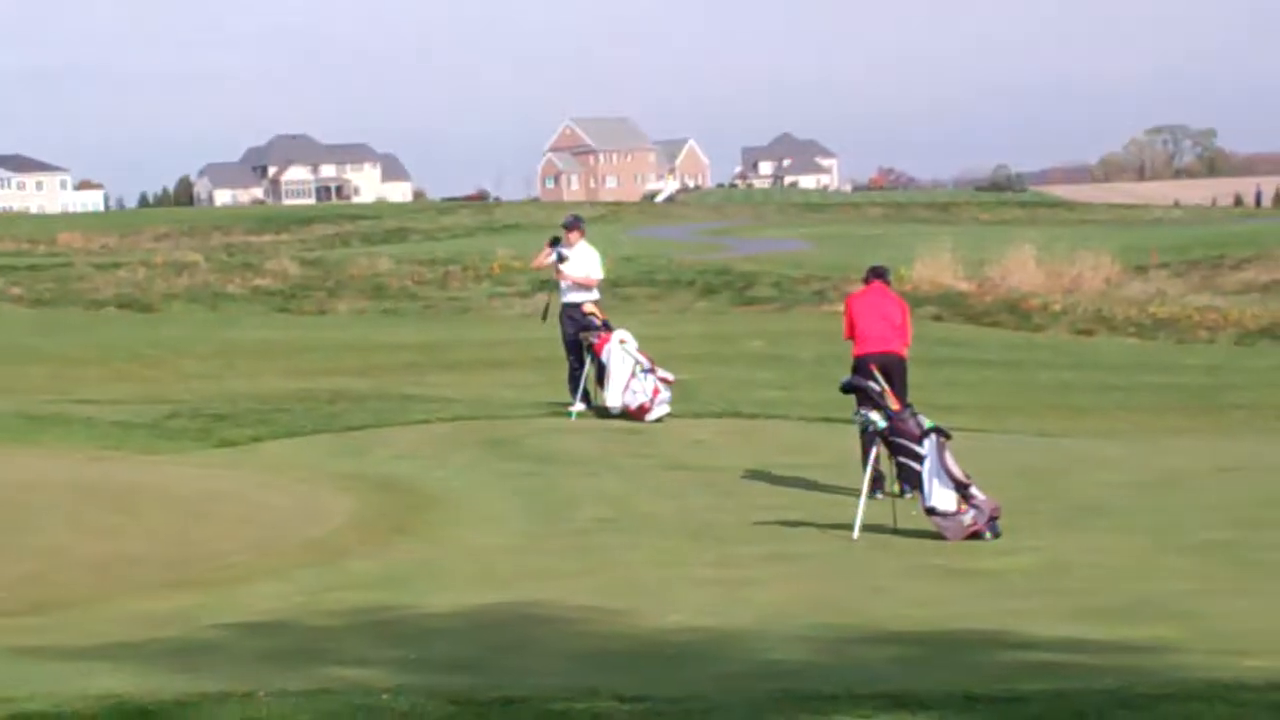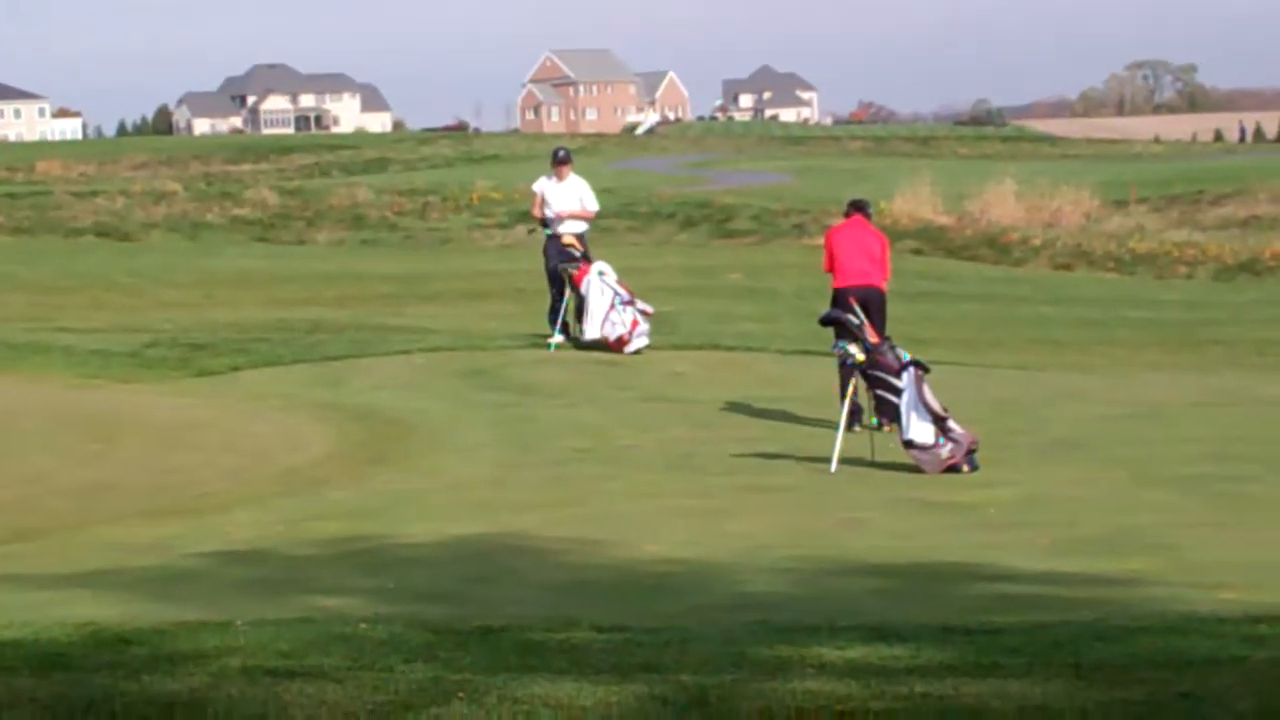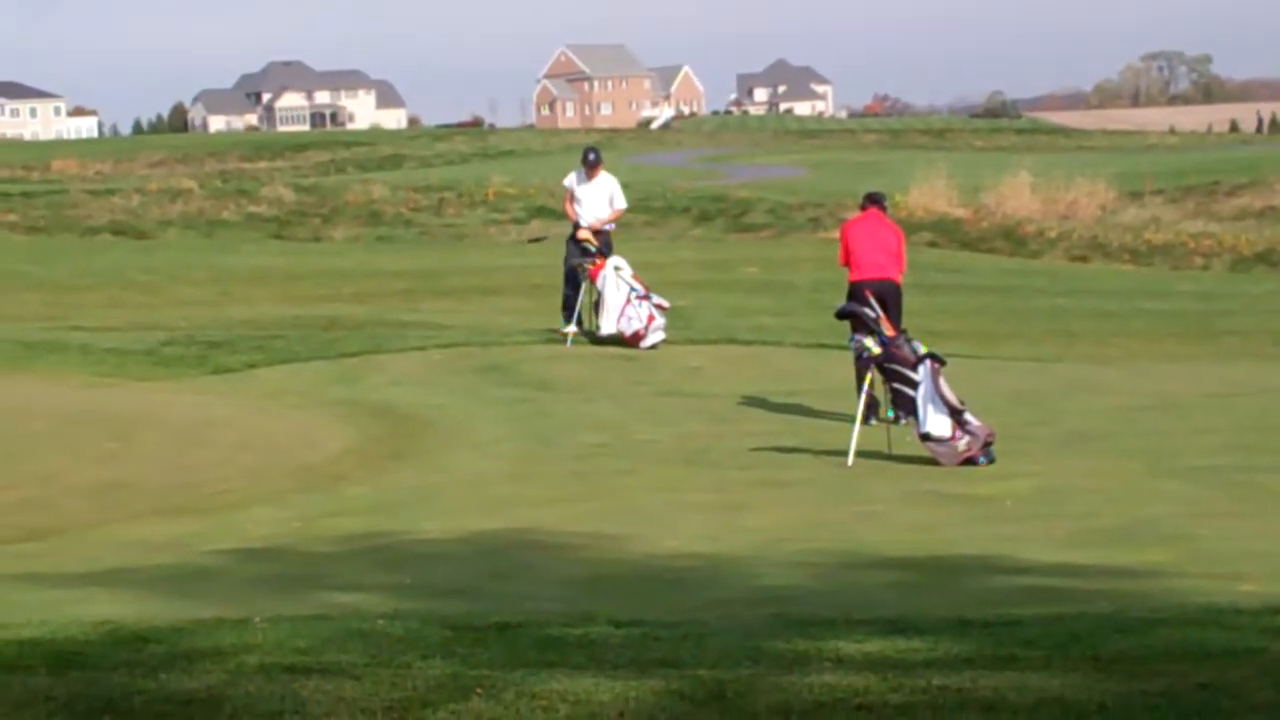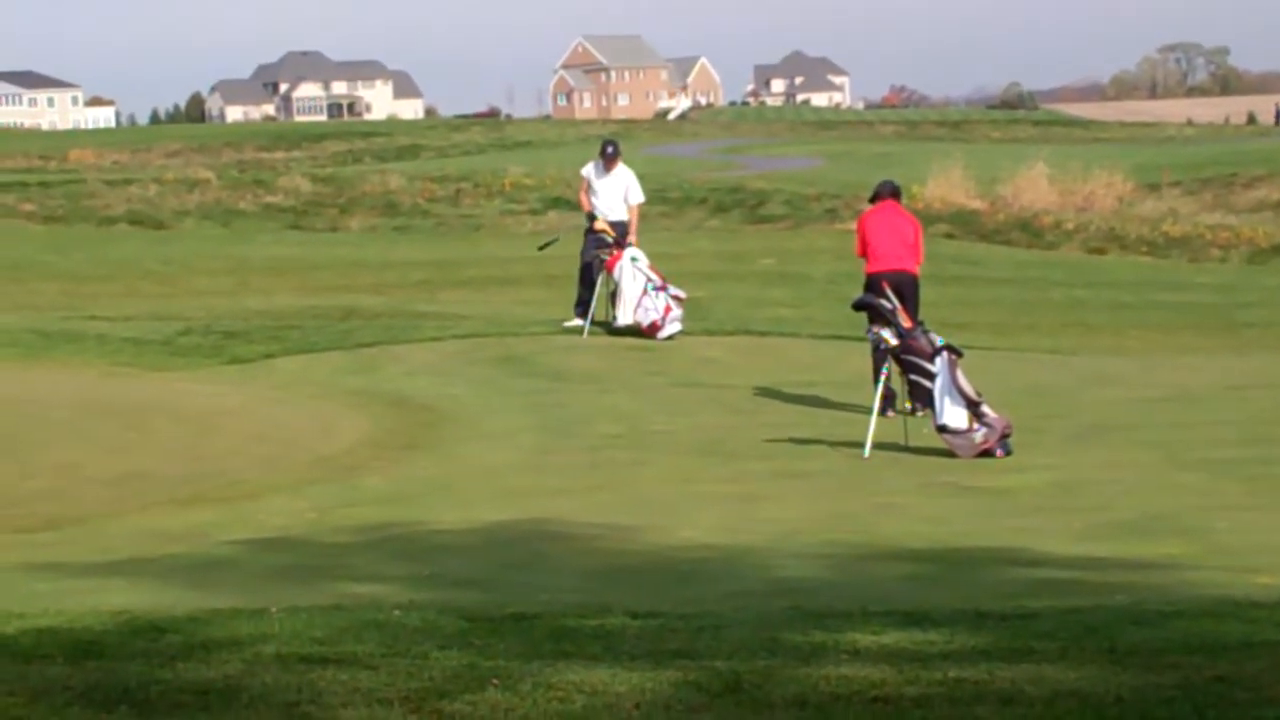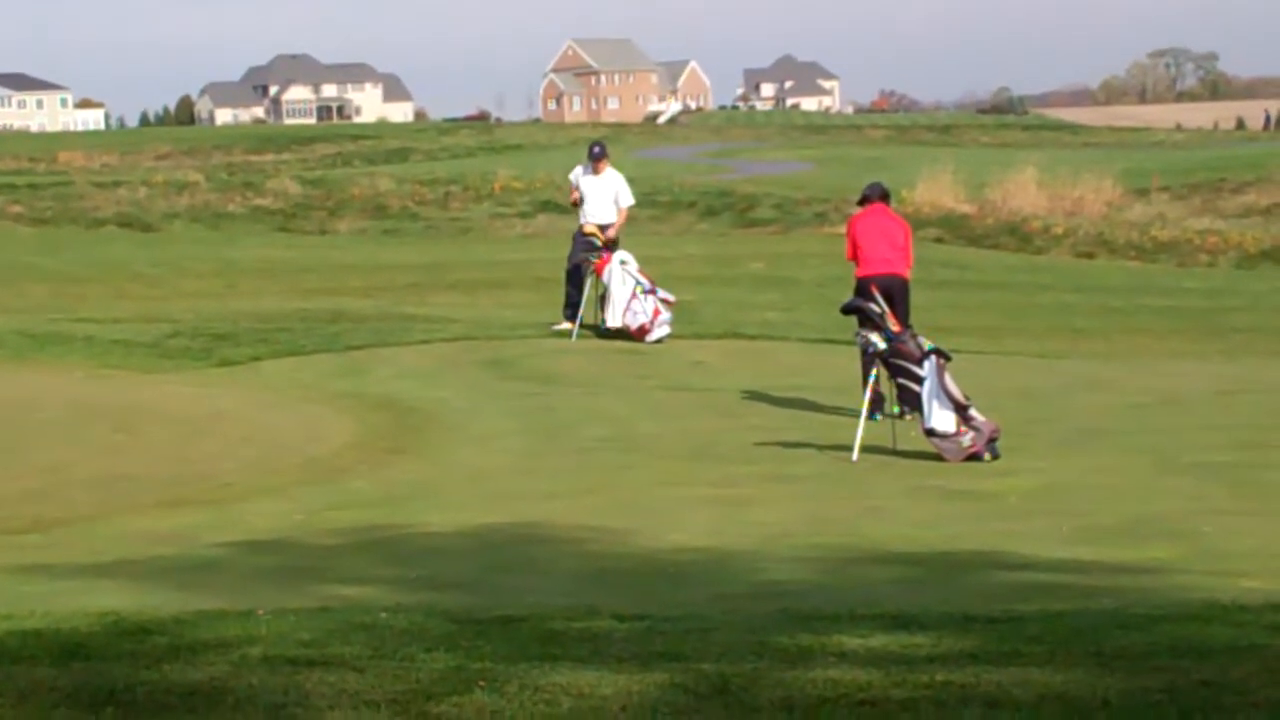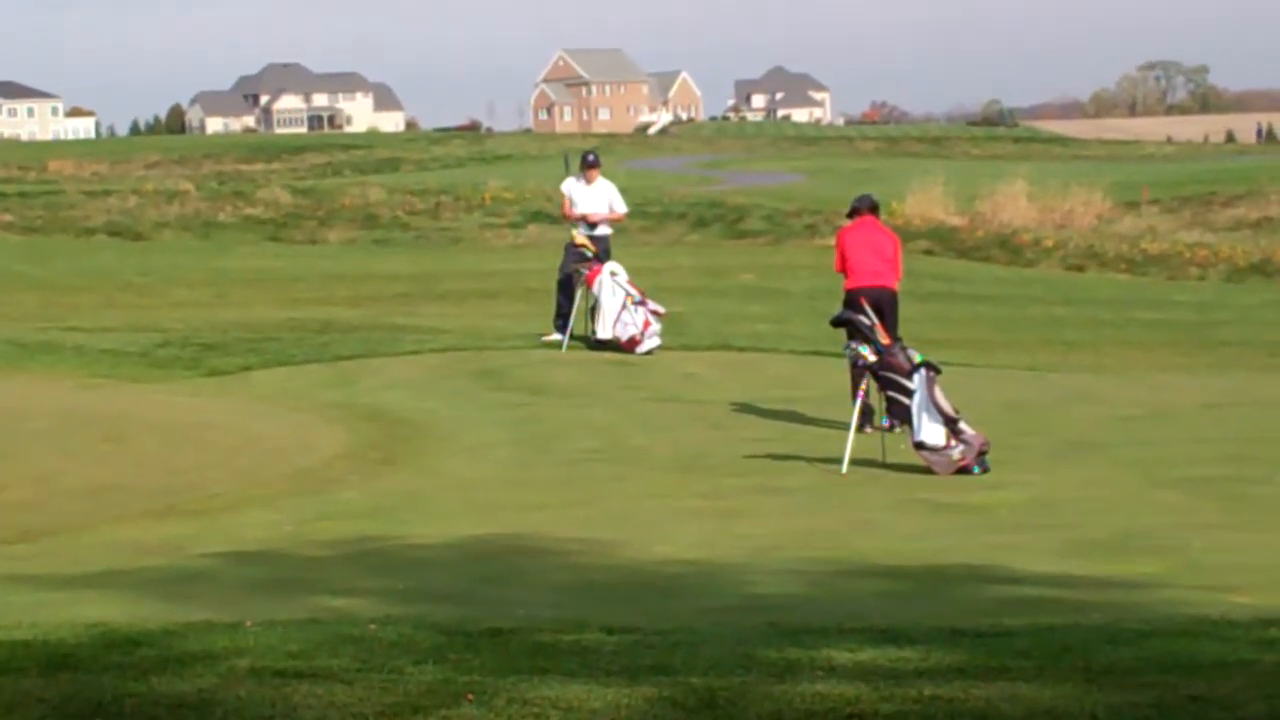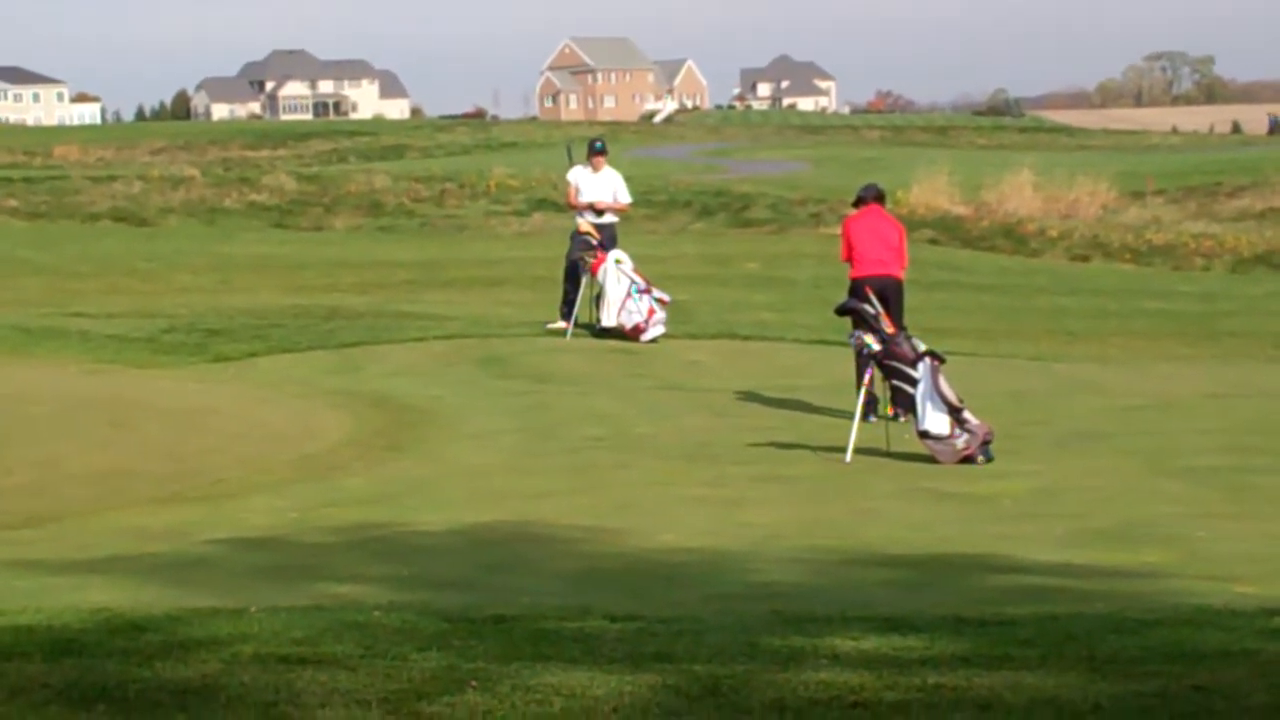
dt=0.5s
person 1, frame 1
left shoulder: (853, 299)
right shoulder: (899, 301)
left elbow: (849, 334)
right elbow: (906, 338)
left hip: (866, 358)
right hip: (894, 358)
left ankle: (876, 483)
right ankle: (907, 482)
person 1, frame 2
left shoulder: (833, 233)
right shoulder: (879, 235)
left elbow: (828, 267)
right elbow: (886, 272)
left hip: (845, 291)
right hip: (874, 292)
left ankle: (853, 417)
person 1, frame 3
left shoulder: (849, 226)
right shoulder: (894, 228)
left elbow: (844, 260)
right elbow: (902, 265)
left hip: (861, 285)
right hip: (890, 285)
left ankle: (870, 410)
person 1, frame 4
left shoulder: (866, 217)
right shoulder: (911, 220)
left elbow: (861, 252)
right elbow: (918, 257)
left hip: (878, 277)
right hip: (907, 277)
left ankle: (886, 402)
right ankle: (918, 401)
person 1, frame 5
left shoulder: (855, 221)
right shoulder: (901, 223)
left elbow: (852, 256)
right elbow: (908, 261)
left hip: (868, 280)
right hip: (897, 280)
left ankle: (875, 405)
person 1, frame 6
left shoulder: (845, 233)
right shoulder: (890, 235)
left elbow: (840, 268)
right elbow: (898, 273)
left hip: (857, 293)
right hip: (886, 292)
left ankle: (865, 418)
person 1, frame 7
left shoulder: (850, 222)
right shoulder: (895, 224)
left elbow: (846, 256)
right elbow: (903, 262)
left hip: (863, 281)
right hip: (892, 281)
left ankle: (869, 407)
right ankle: (900, 406)
person 2, frame 1
left shoulder: (590, 252)
right shoulder: (559, 250)
left elbow: (593, 281)
right elbow: (535, 265)
left wrist: (569, 277)
right wrist: (549, 248)
left hip: (588, 307)
right hip: (568, 308)
right knee: (574, 356)
right ankle: (581, 399)
person 2, frame 2
left shoulder: (580, 184)
right shoulder: (543, 183)
left elbow: (591, 213)
right elbow: (535, 209)
left wrist: (569, 212)
right wrist: (542, 219)
left hip: (576, 239)
right hip: (553, 240)
right knee: (556, 286)
right ankle: (559, 330)
person 2, frame 3
left shoulder: (610, 182)
right shoulder: (574, 178)
left elbow: (619, 210)
right elbow: (567, 203)
left wrist: (600, 222)
right wrist: (575, 221)
left hip: (601, 235)
right hip: (579, 233)
right knee: (571, 272)
right ankle: (571, 320)
person 2, frame 4
left shoulder: (627, 175)
right shoulder: (591, 169)
left elbow: (634, 207)
right elbow: (582, 193)
left wrist: (633, 233)
right wrist: (588, 212)
left hip: (618, 227)
right hip: (596, 225)
right knee: (587, 268)
right ankle: (581, 315)
person 2, frame 5
left shoulder: (616, 178)
right shoulder: (579, 172)
left elbow: (624, 209)
right elbow: (573, 195)
left wrist: (615, 229)
right wrist: (574, 199)
left hip: (607, 231)
right hip: (585, 229)
right knee: (573, 270)
right ankle: (570, 318)
person 2, frame 6
left shoulder: (608, 187)
right shoulder: (570, 184)
left elbow: (621, 215)
right elbow: (565, 212)
left wrist: (601, 216)
right wrist: (583, 216)
left hip: (600, 241)
right hip: (578, 239)
right knee: (565, 280)
right ankle: (561, 329)
person 2, frame 7
left shoulder: (614, 176)
right shoulder: (577, 172)
left elbow: (625, 206)
right elbow: (571, 201)
left wrist: (606, 205)
right wrist: (590, 204)
left hip: (606, 229)
right hip: (584, 227)
right knee: (572, 267)
right ankle: (566, 317)
